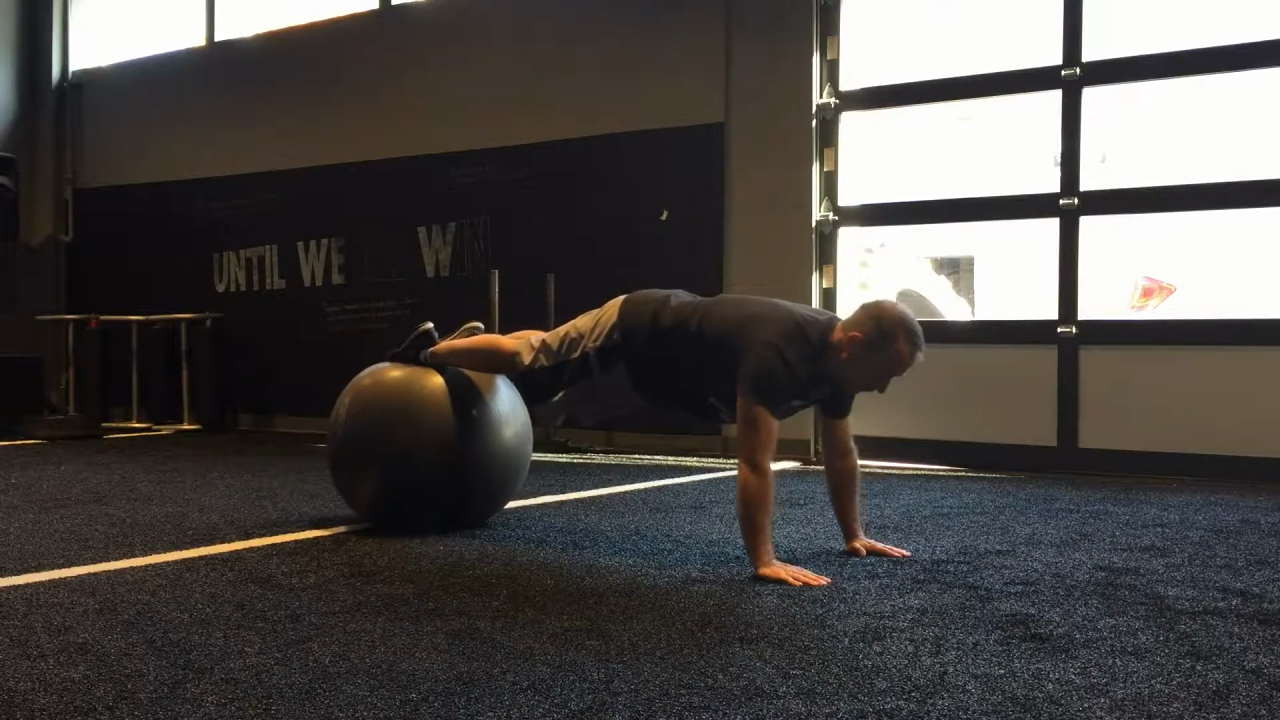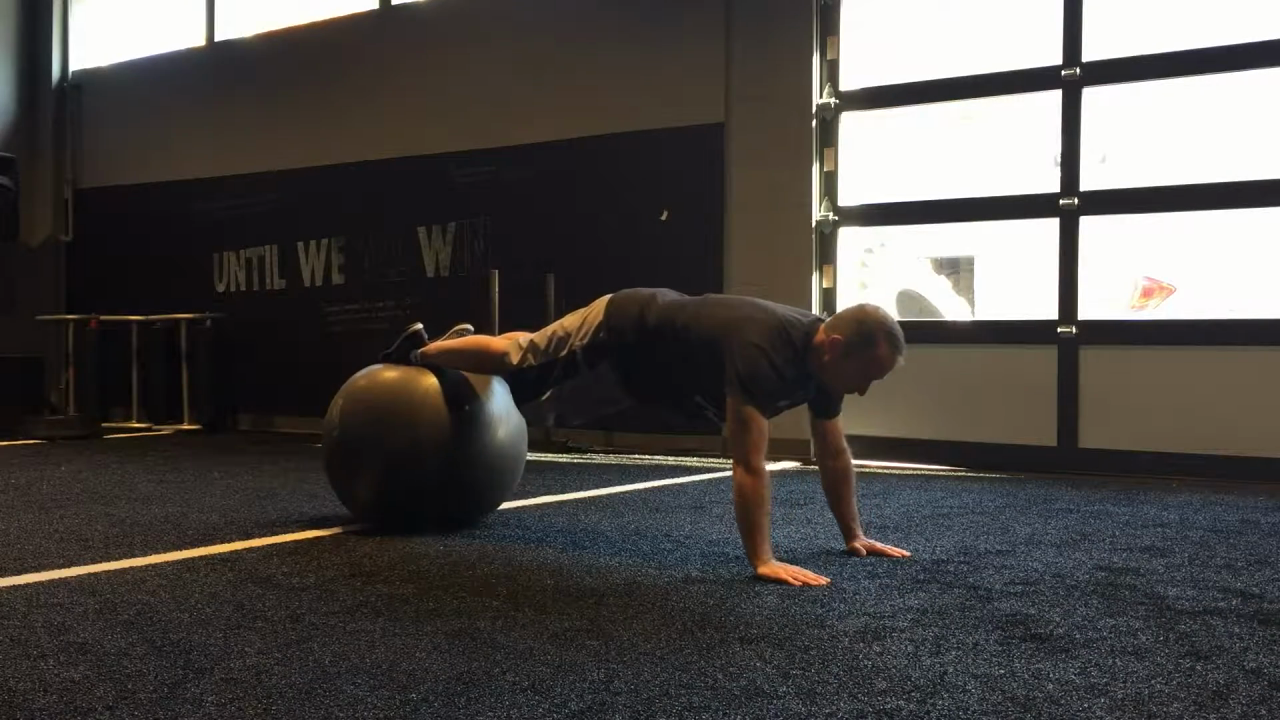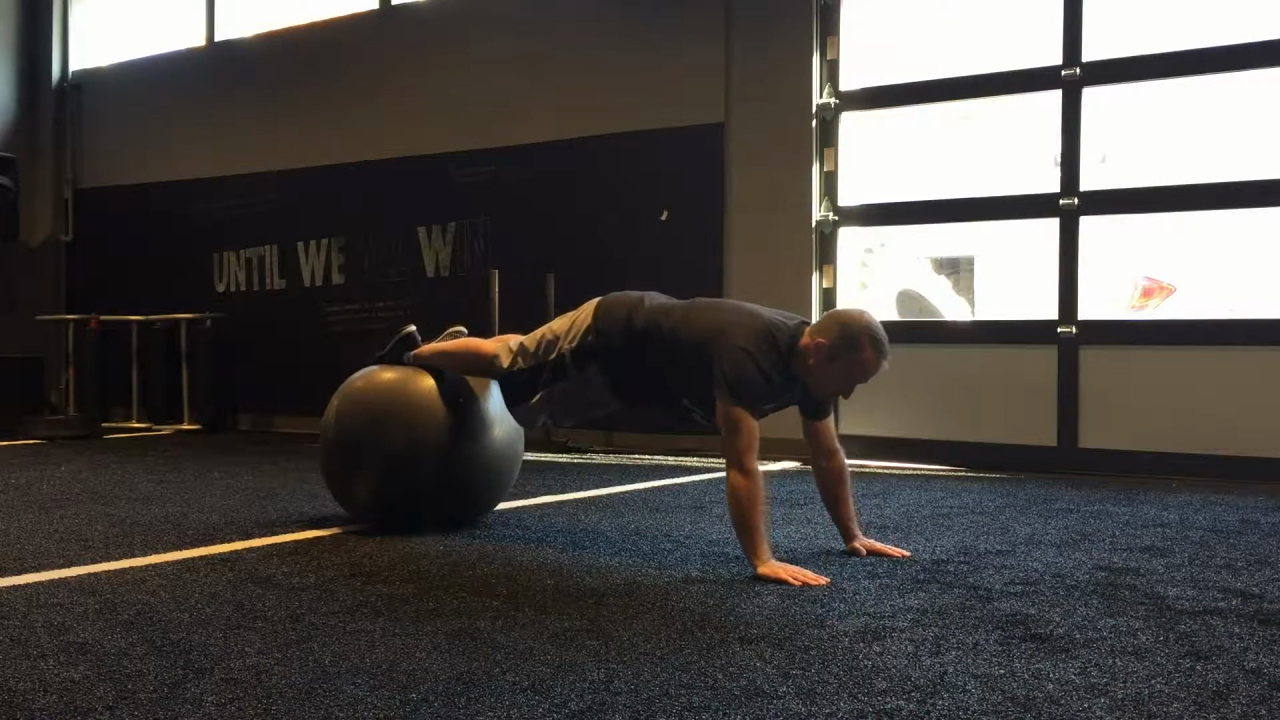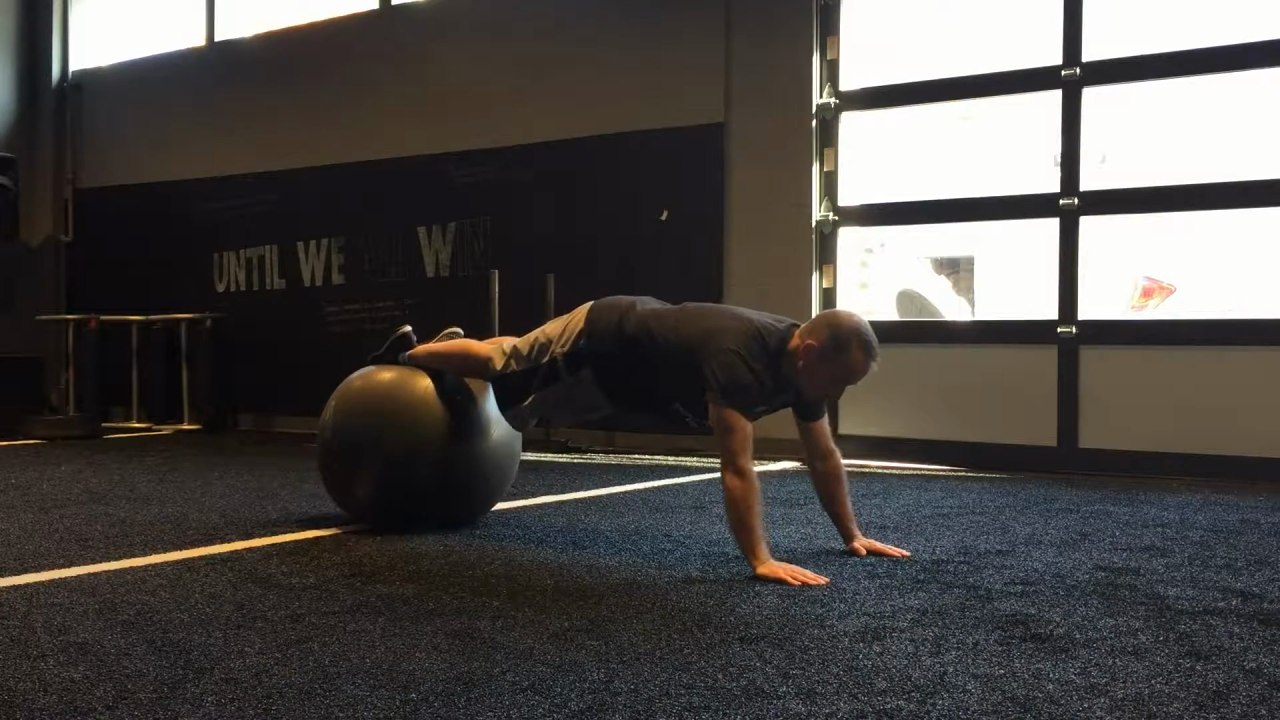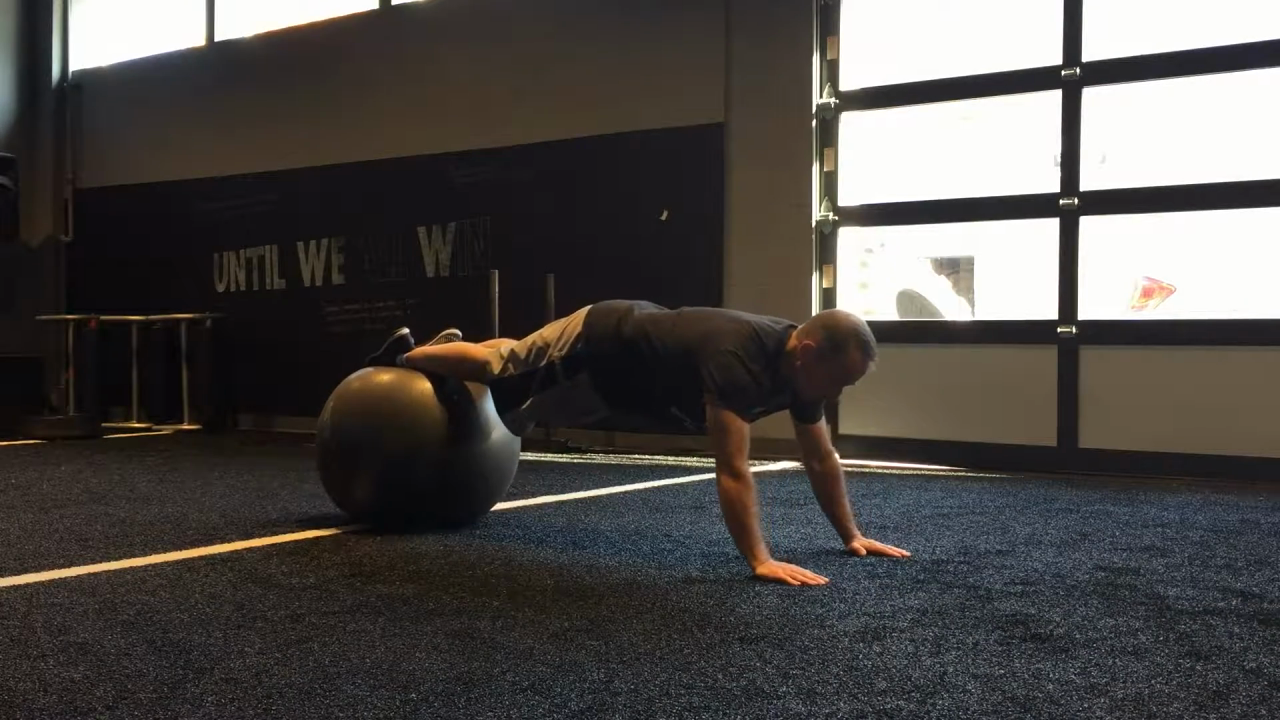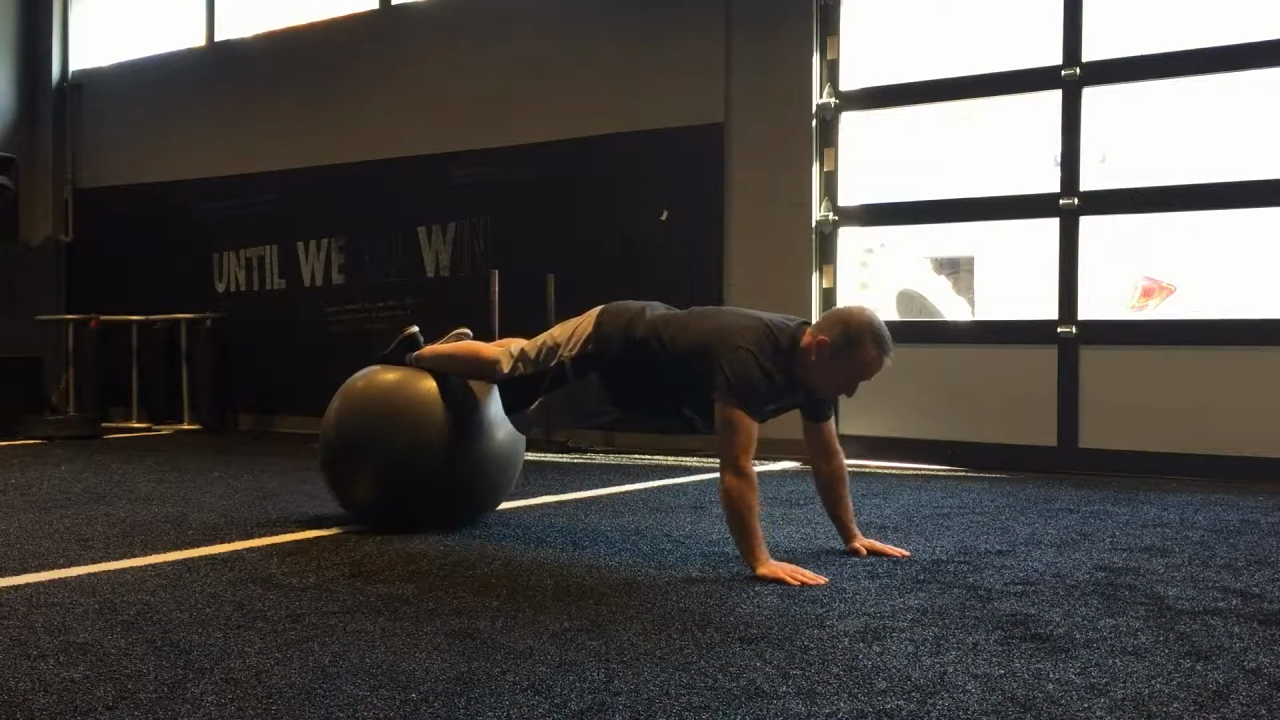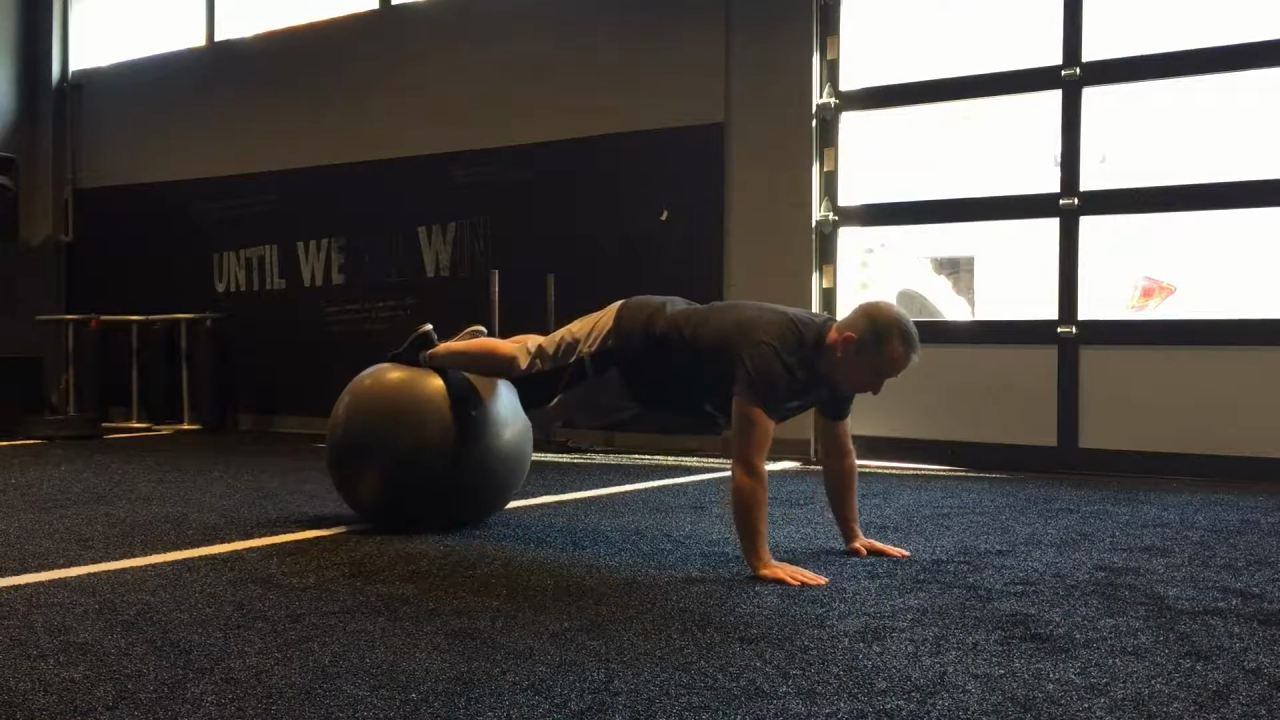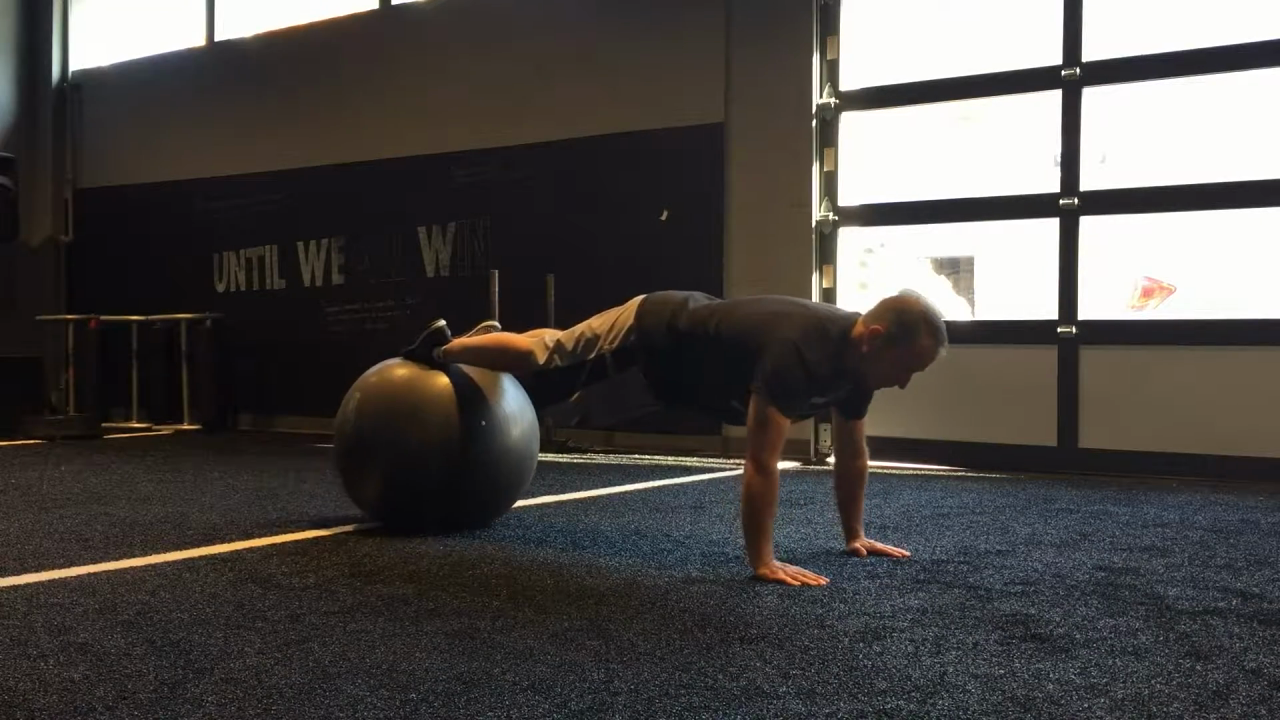
dt=0.3s
person 1, frame 1
left shoulder: (835, 358)
right shoulder: (781, 350)
left elbow: (839, 453)
right elbow: (754, 461)
left wrist: (854, 535)
right wrist: (763, 560)
left hip: (670, 322)
right hip: (631, 337)
left knee: (546, 349)
right knee: (528, 364)
left ankle: (471, 336)
right ankle: (432, 348)
person 1, frame 2
left shoulder: (822, 356)
right shoulder: (764, 351)
left elbow: (833, 453)
right elbow: (749, 463)
left wrist: (854, 535)
right wrist: (762, 560)
left hip: (658, 321)
right hip: (617, 335)
left knee: (531, 355)
right knee: (514, 362)
left ankle: (465, 337)
right ankle: (420, 349)
person 1, frame 3
left shoulder: (813, 358)
right shoulder: (750, 353)
left elbow: (827, 455)
right elbow: (742, 464)
left wrist: (853, 535)
right wrist: (761, 560)
left hip: (646, 324)
right hip: (605, 339)
left knee: (515, 358)
right knee: (507, 366)
left ankle: (455, 340)
right ankle: (413, 351)
person 1, frame 4
left shoulder: (804, 362)
right shoulder: (740, 357)
left elbow: (823, 456)
right elbow: (737, 466)
left wrist: (852, 535)
right wrist: (761, 560)
left hip: (640, 327)
right hip: (599, 343)
left knee: (513, 358)
right knee: (502, 368)
left ankle: (454, 340)
right ankle: (410, 351)
person 1, frame 5
left shoulder: (801, 366)
right shoulder: (737, 358)
left elbow: (820, 457)
right elbow: (732, 467)
left wrist: (851, 535)
right wrist: (760, 559)
left hip: (637, 329)
right hip: (595, 348)
left knee: (511, 360)
right knee: (501, 371)
left ankle: (449, 343)
right ankle: (406, 352)
person 1, frame 6
left shoulder: (814, 364)
right shoulder: (751, 356)
left elbow: (826, 455)
right elbow: (735, 466)
left wrist: (851, 534)
right wrist: (759, 560)
left hip: (647, 339)
right hip: (607, 349)
left knee: (522, 361)
right knee: (508, 371)
left ankle: (462, 342)
right ankle: (415, 351)
person 1, frame 7
left shoulder: (834, 361)
right shoulder: (774, 351)
left elbow: (838, 455)
right elbow: (748, 464)
left wrist: (853, 535)
right wrist: (760, 561)
left hip: (666, 327)
right hip: (627, 343)
left knee: (538, 358)
right knee: (526, 366)
left ankle: (474, 338)
right ankle: (430, 349)
person 1, frame 8
left shoulder: (856, 358)
right shoulder: (800, 348)
left elbow: (851, 454)
right elbow: (761, 461)
left wrist: (855, 535)
right wrist: (762, 560)
left hip: (688, 326)
right hip: (648, 339)
left knee: (553, 350)
right knee: (540, 358)
left ankle: (483, 337)
right ankle: (443, 346)
